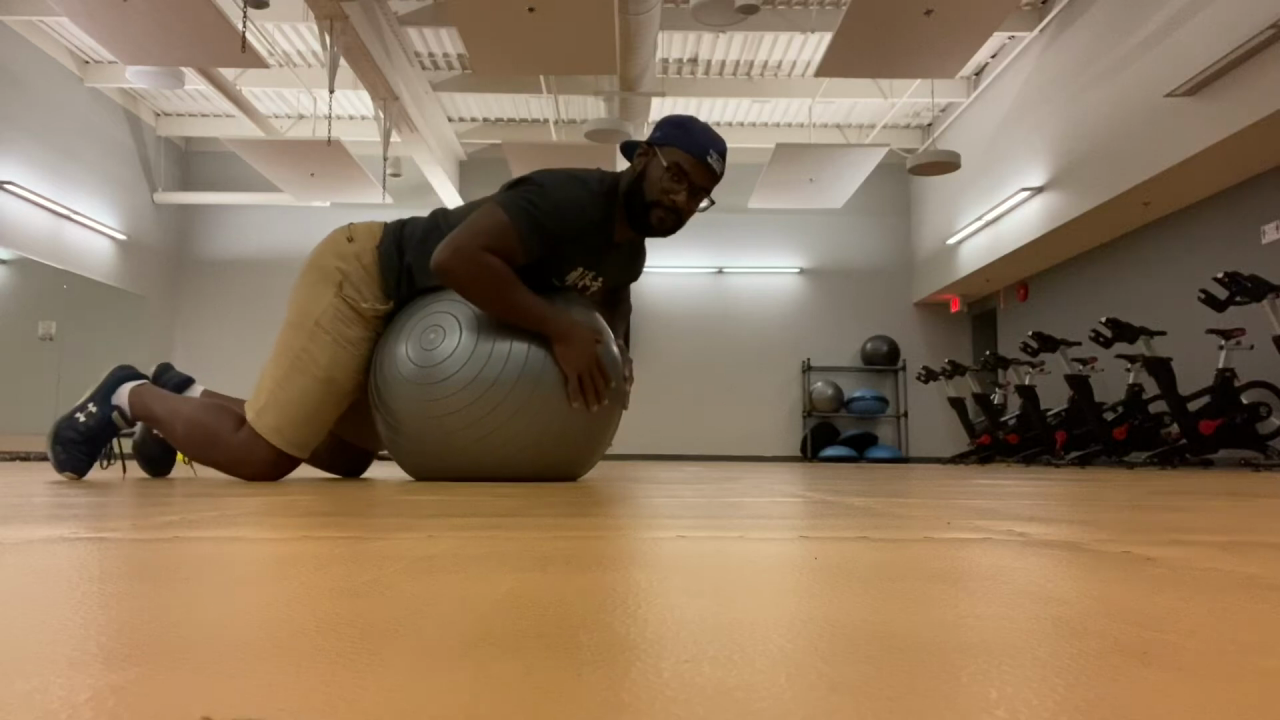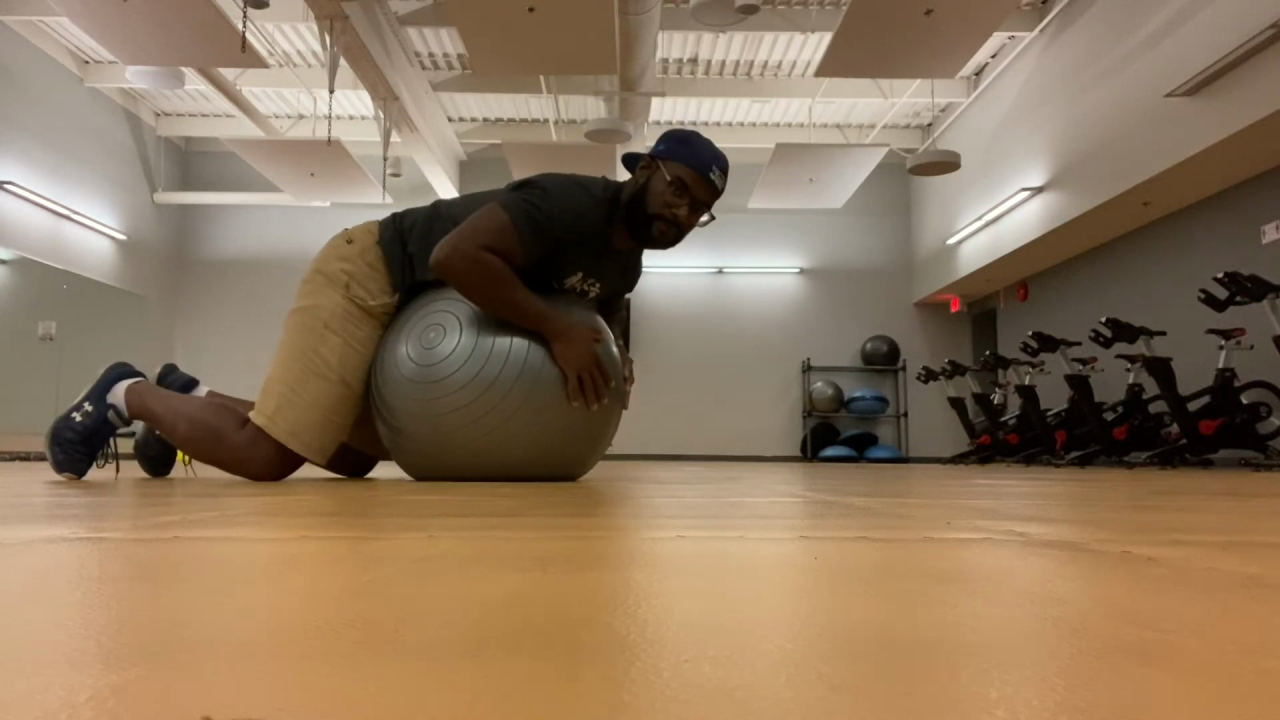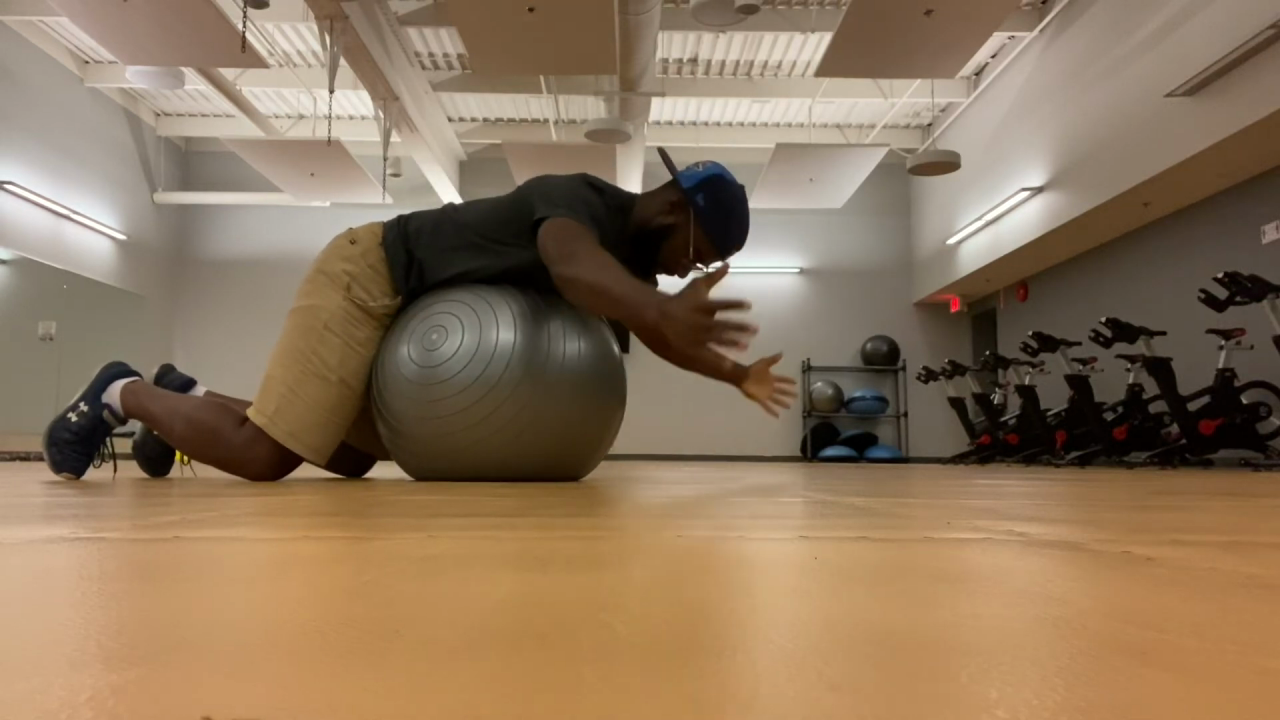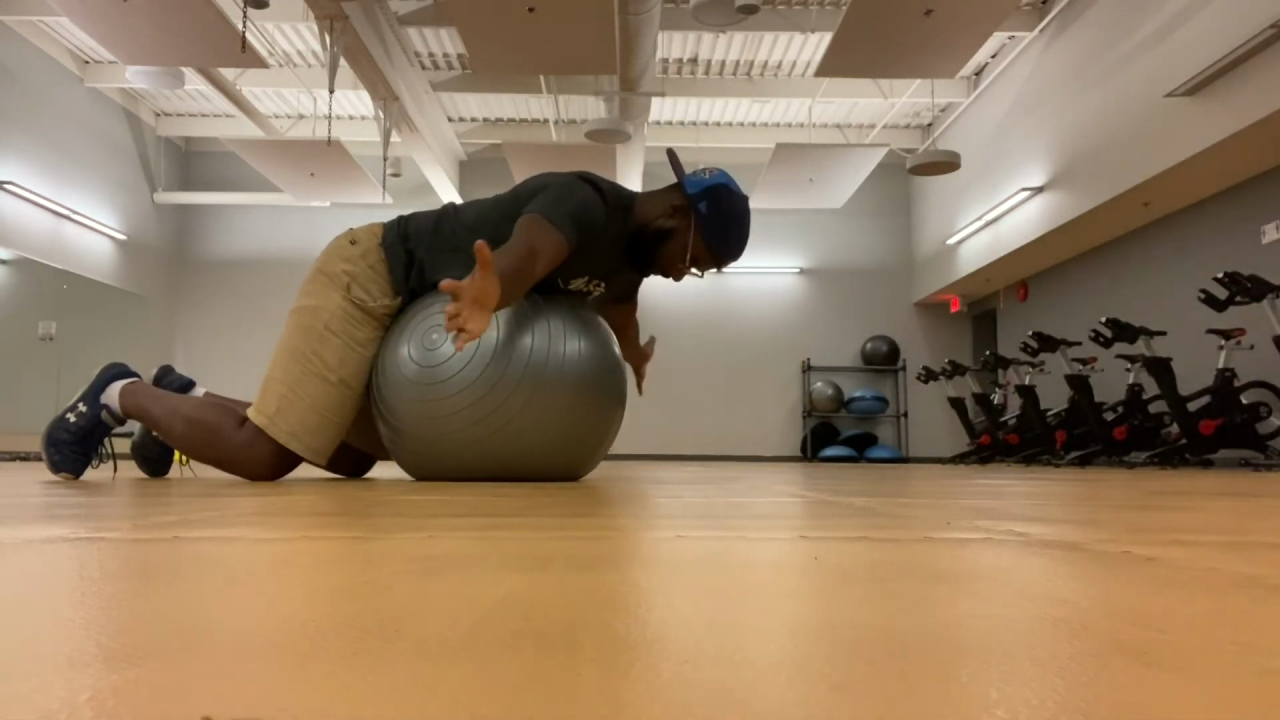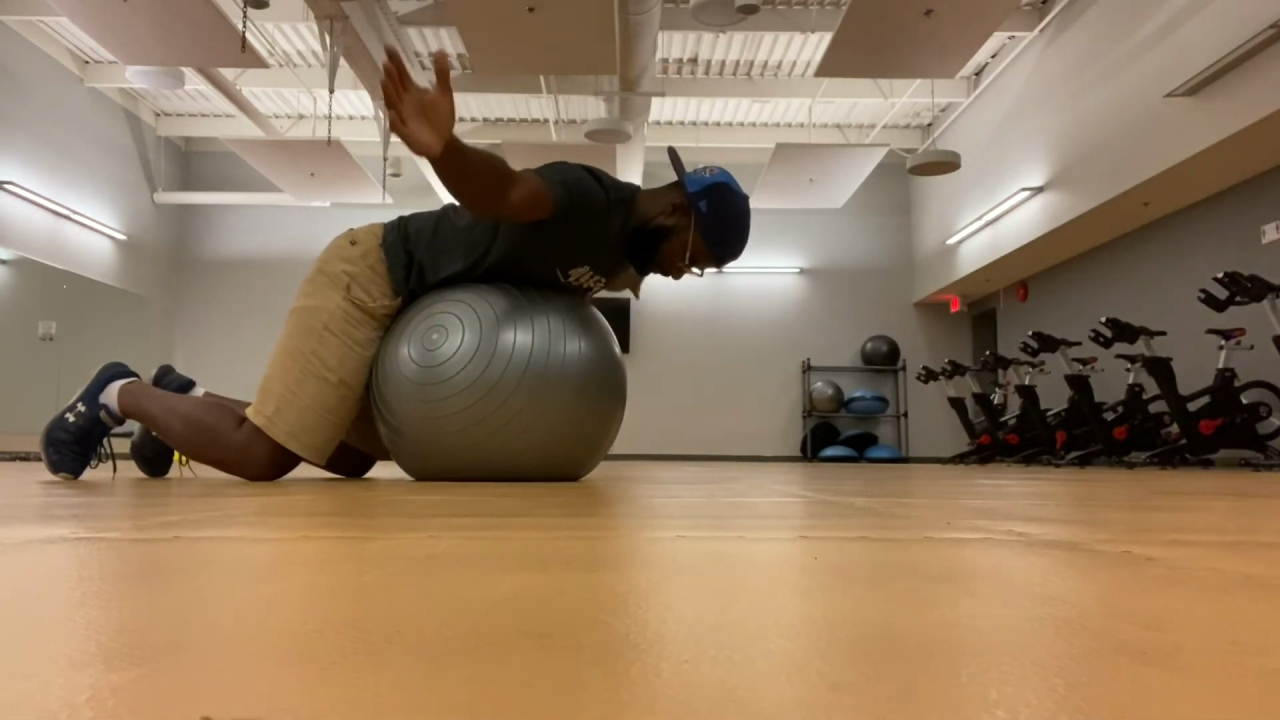
dt=1s
person 1, frame 1
left shoulder: (629, 248)
right shoulder: (568, 199)
left elbow: (612, 298)
right elbow: (456, 259)
left wrist: (615, 348)
right wrist: (559, 331)
left hip: (407, 307)
right hip: (365, 275)
left knee: (346, 457)
right knee: (260, 456)
left ankle: (185, 395)
right ankle: (134, 398)
person 1, frame 2
left shoulder: (623, 263)
right shoulder: (571, 203)
left elbow: (599, 313)
right elbow: (455, 256)
left wrist: (607, 352)
right wrist: (555, 331)
left hip: (414, 309)
right hip: (370, 274)
left knee: (351, 457)
right knee: (265, 455)
left ankle: (188, 395)
right ankle: (129, 394)
person 1, frame 3
left shoulder: (632, 249)
right shoulder: (581, 202)
left elbow: (654, 326)
right elbow: (576, 270)
left wrist: (737, 375)
right wrist: (668, 315)
left hip: (412, 309)
right hip: (370, 277)
left knee: (348, 458)
right knee: (262, 455)
left ankle: (187, 396)
right ankle: (125, 395)
person 1, frame 4
left shoulder: (629, 255)
right shoulder: (583, 205)
left elbow: (618, 313)
right elbow: (525, 255)
left wrist: (636, 355)
right wrist: (488, 291)
left hip: (405, 306)
right hip: (371, 277)
left knee: (350, 458)
right knee: (260, 455)
left ankle: (182, 396)
right ankle: (124, 395)
person 1, frame 5
left shoulder: (627, 233)
right shoulder: (586, 197)
right elbow: (501, 190)
left wrist: (625, 279)
right wrist: (444, 147)
left hip: (407, 311)
right hip: (371, 279)
left knee: (348, 457)
right knee: (259, 453)
left ankle: (184, 398)
right ankle: (124, 396)
